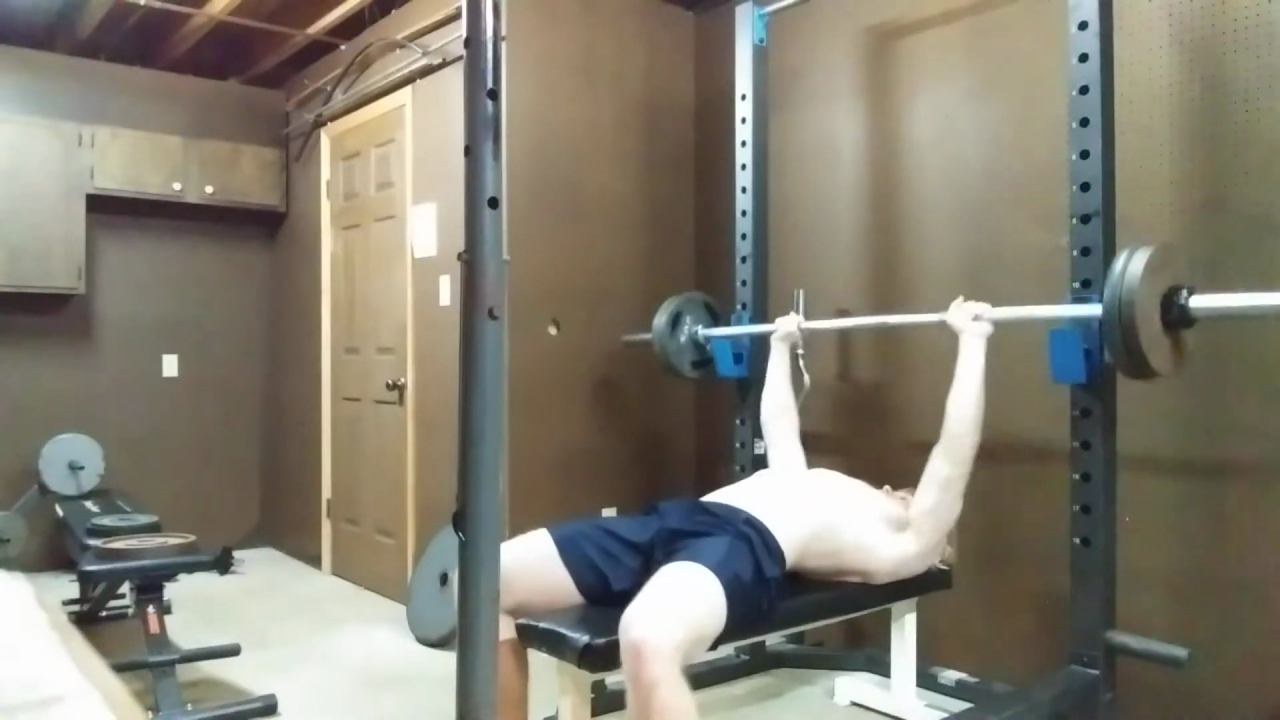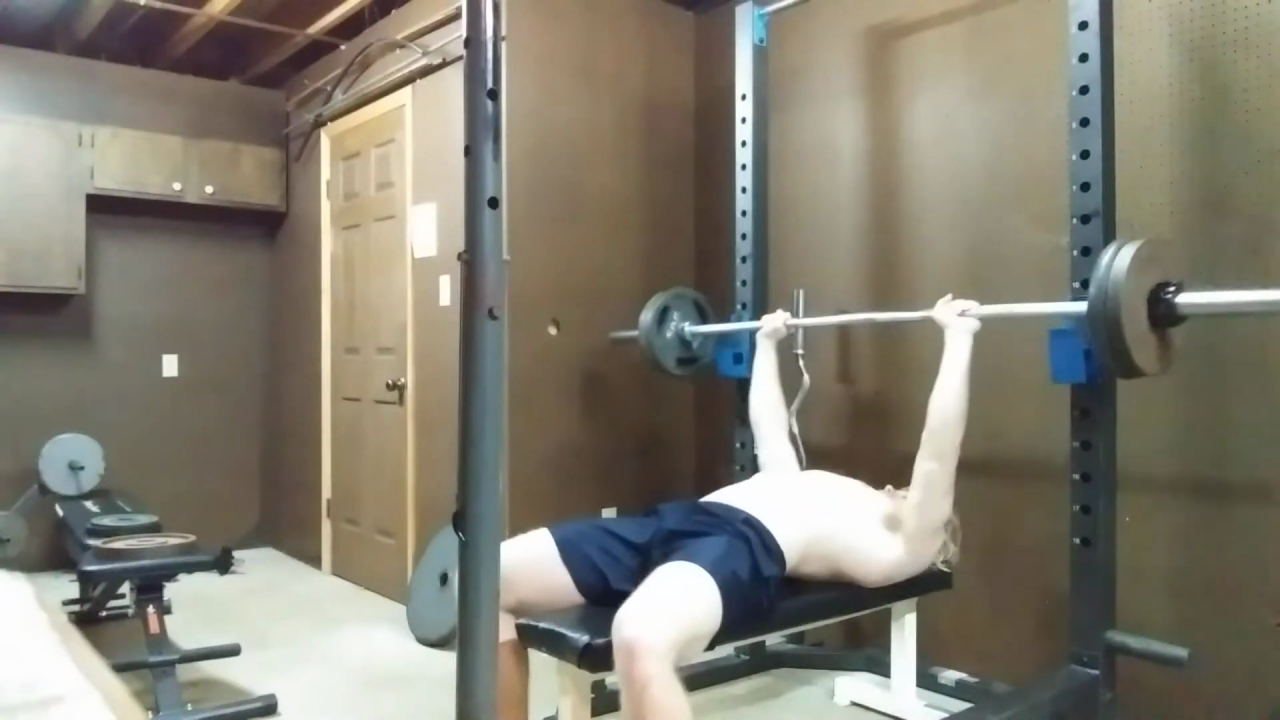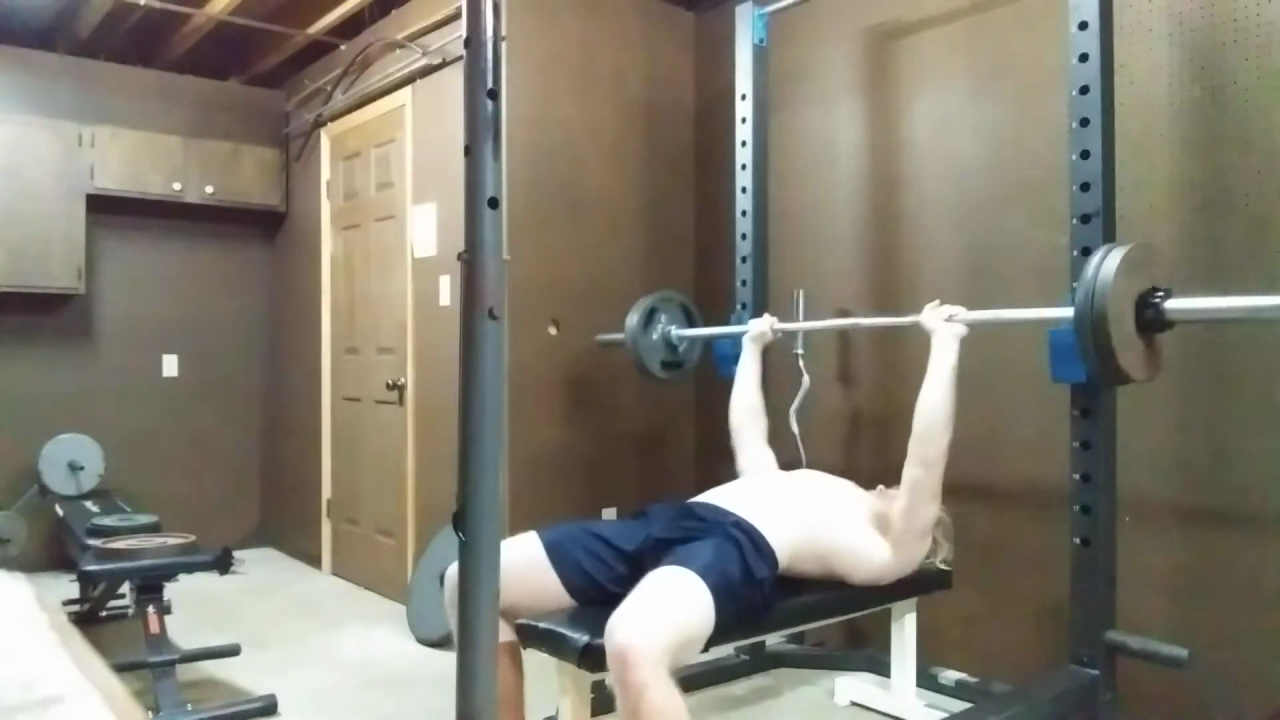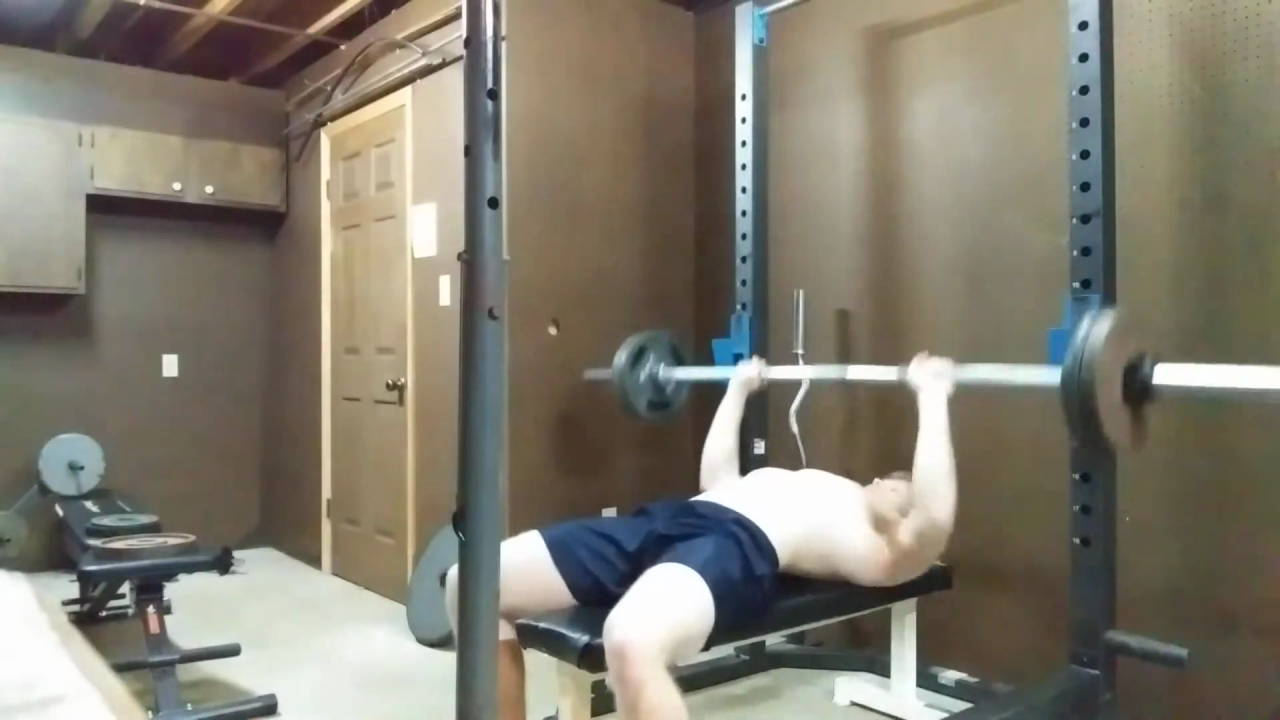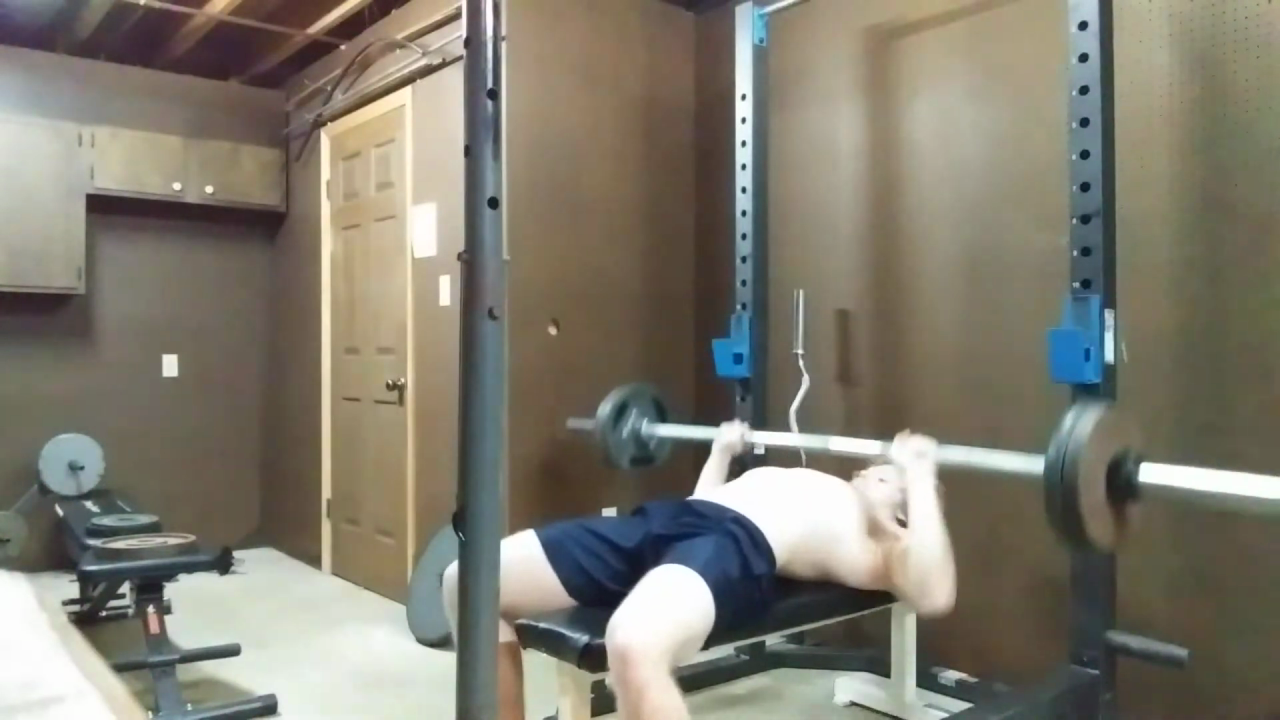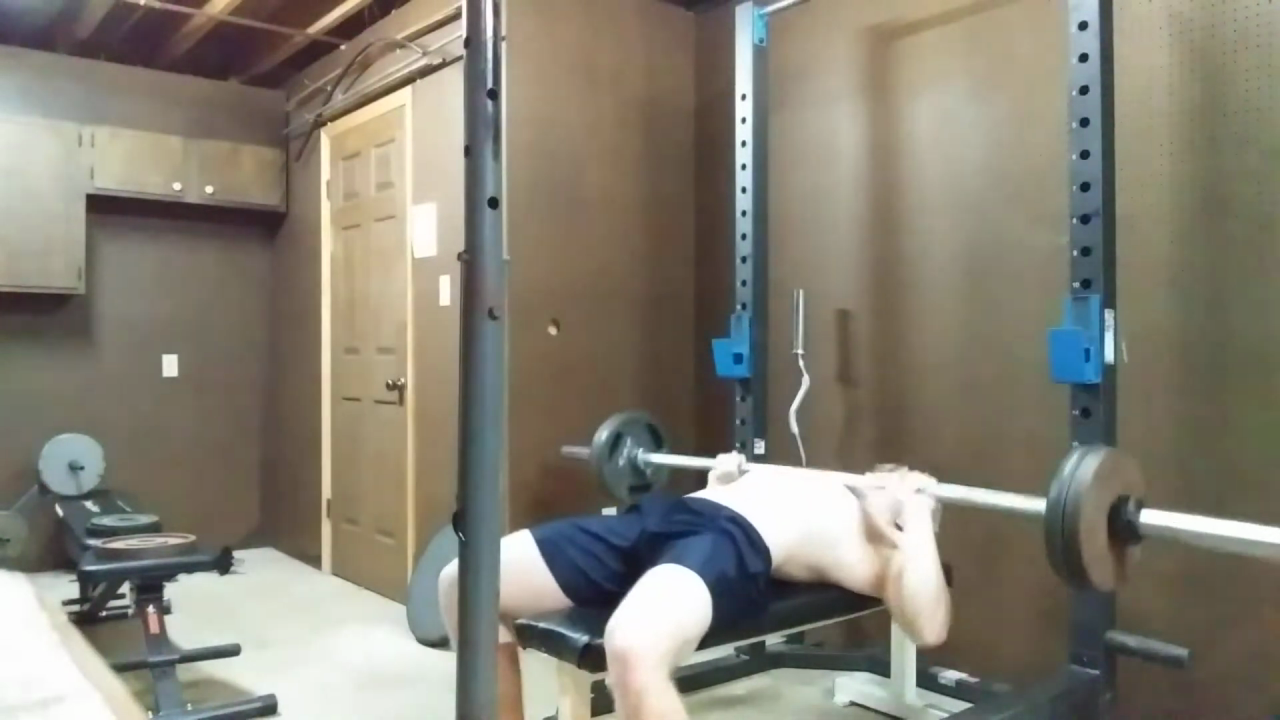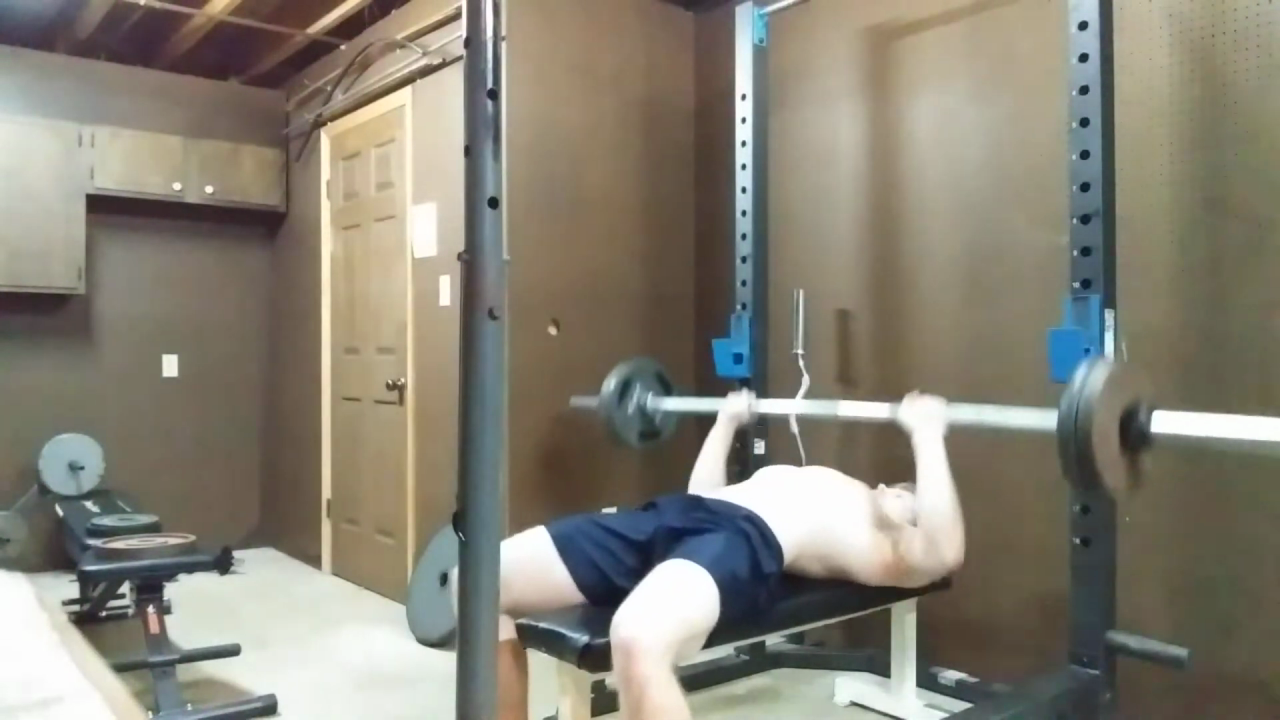
dt=0.2s
person 1, frame 1
left shoulder: (903, 544)
right shoulder: (820, 498)
left elbow: (954, 453)
right elbow: (778, 431)
left wrist: (971, 340)
right wrist: (781, 345)
left knee: (646, 641)
person 1, frame 2
left shoulder: (899, 549)
right shoulder: (810, 497)
left elbow: (939, 453)
right elbow: (770, 432)
left wrist: (957, 337)
right wrist: (766, 342)
left knee: (640, 641)
person 1, frame 3
left shoulder: (889, 552)
right shoulder: (821, 508)
left elbow: (926, 459)
right elbow: (748, 436)
left wrist: (943, 344)
right wrist: (752, 347)
left knee: (633, 647)
right knee: (467, 581)
person 1, frame 4
left shoulder: (890, 556)
right shoulder: (824, 511)
left elbow: (935, 515)
right elbow: (717, 478)
left wrist: (931, 398)
right wrist: (738, 390)
left knee: (631, 642)
person 1, frame 5
left shoulder: (886, 552)
right shoulder: (828, 502)
left elbow: (933, 596)
left wrist: (919, 475)
right wrist: (722, 451)
left knee: (635, 645)
right knee: (467, 580)
person 1, frame 6
left shoulder: (882, 556)
left elbow: (928, 627)
left wrist: (918, 511)
right wrist: (718, 481)
left knee: (633, 647)
right knee: (464, 582)
person 1, frame 7
left shoulder: (893, 551)
right shoulder: (834, 505)
left elbow: (943, 552)
right elbow: (705, 491)
left wrist: (927, 437)
right wrist: (726, 421)
left knee: (637, 642)
